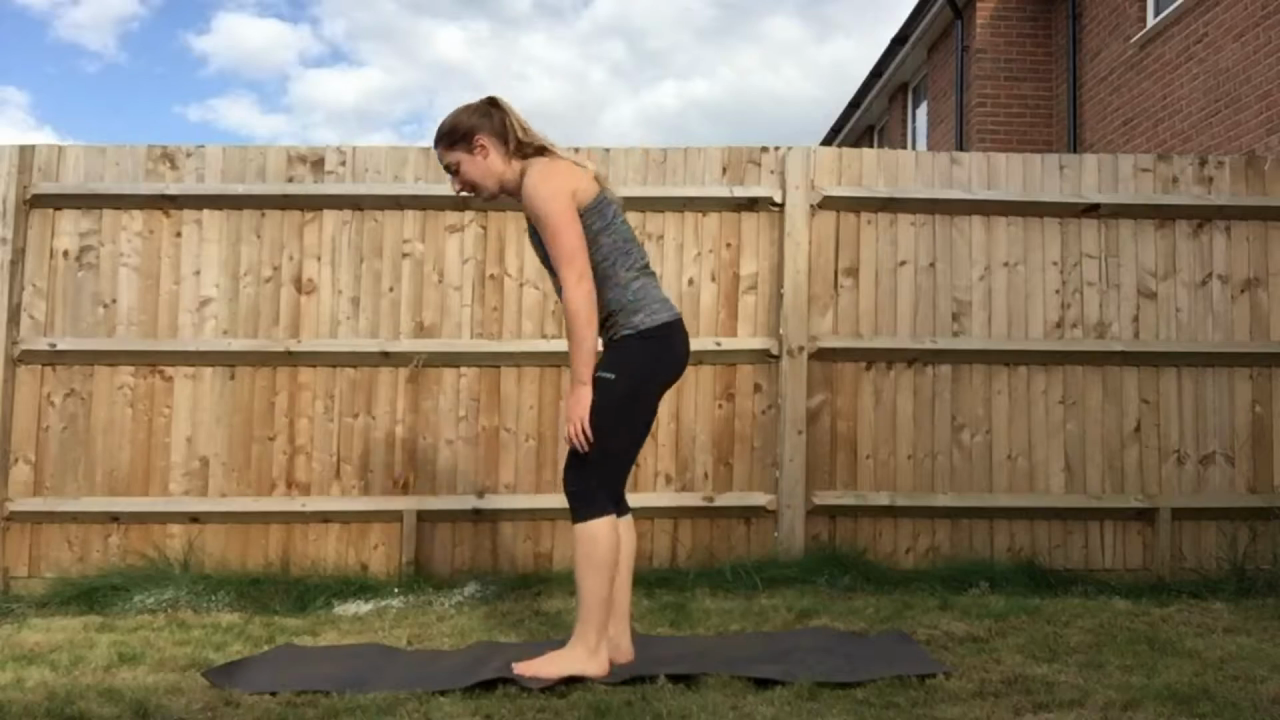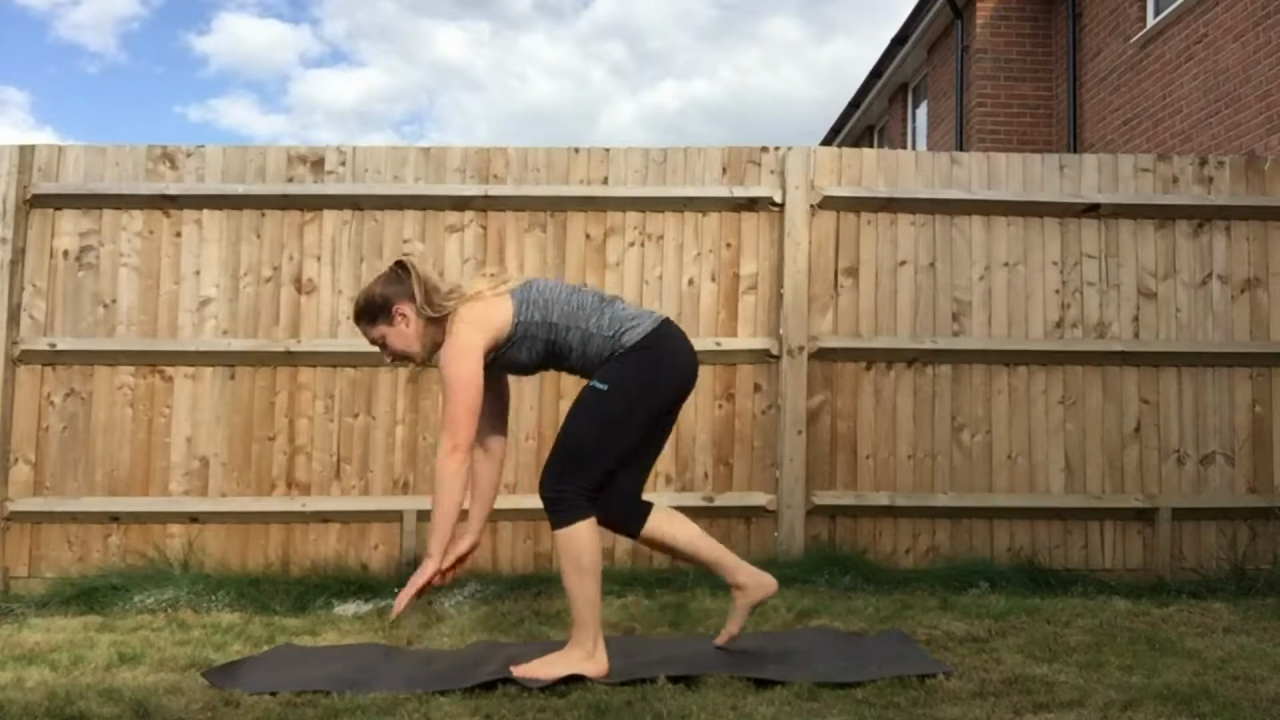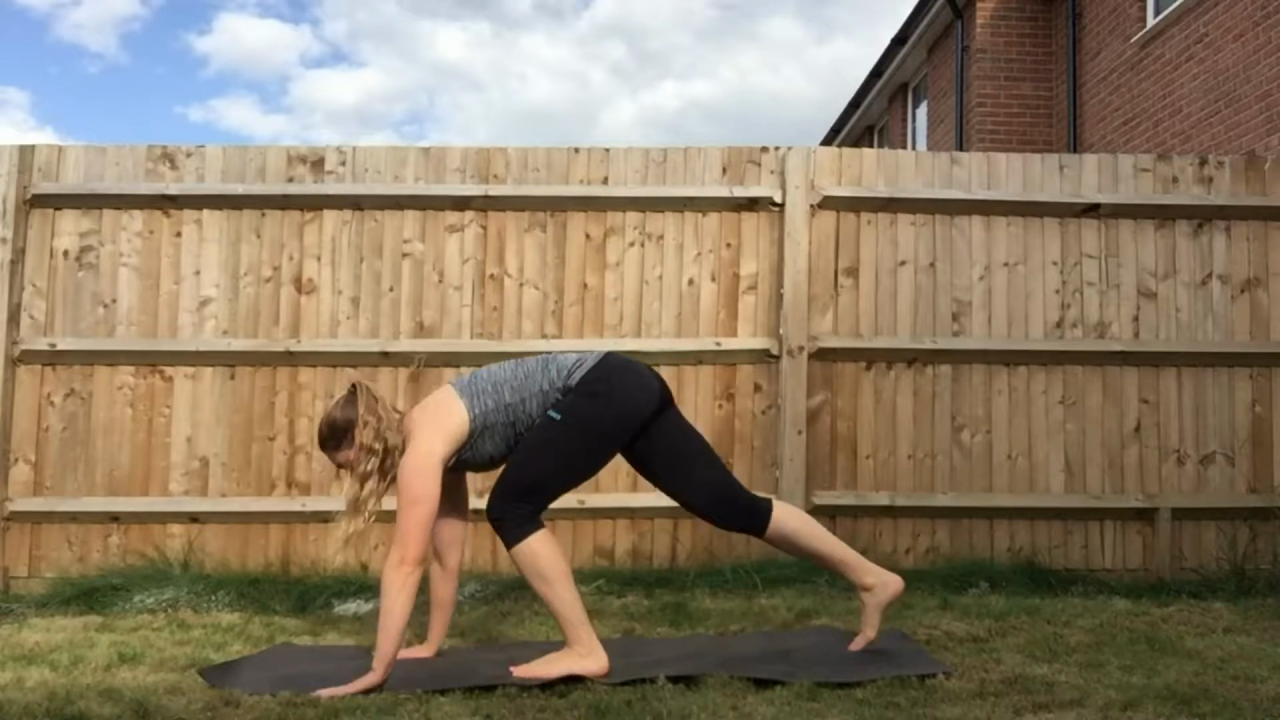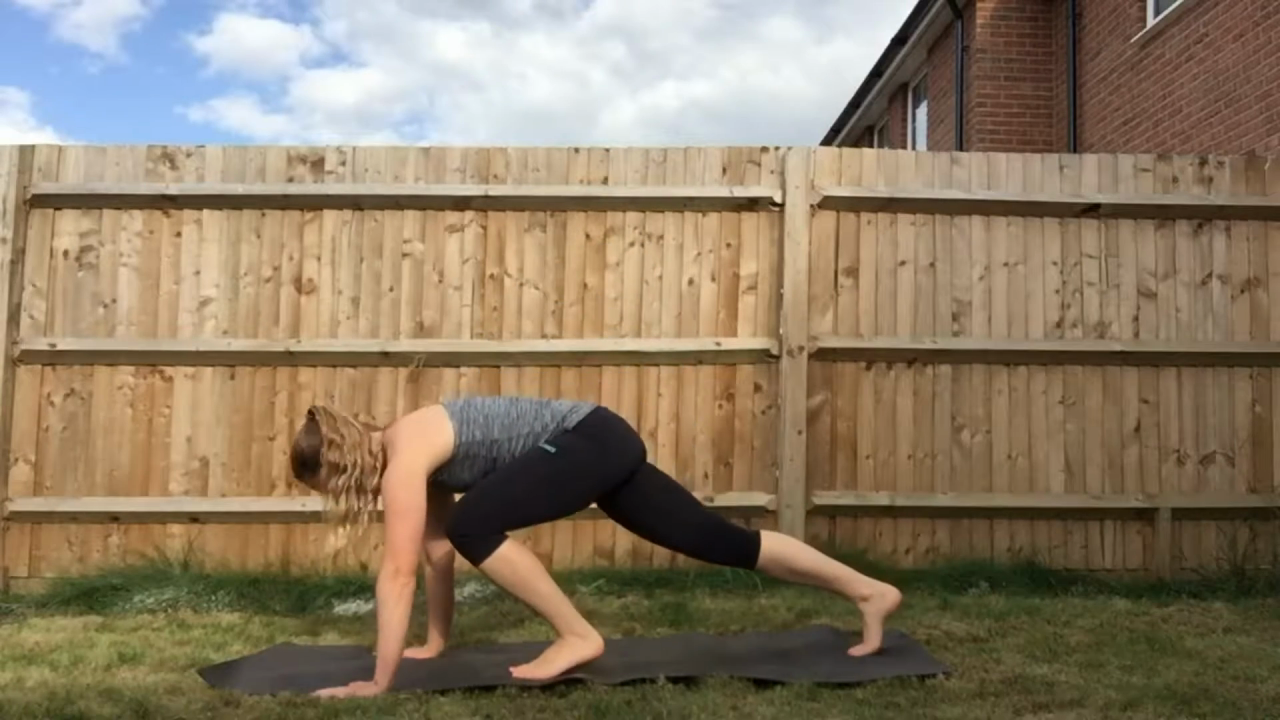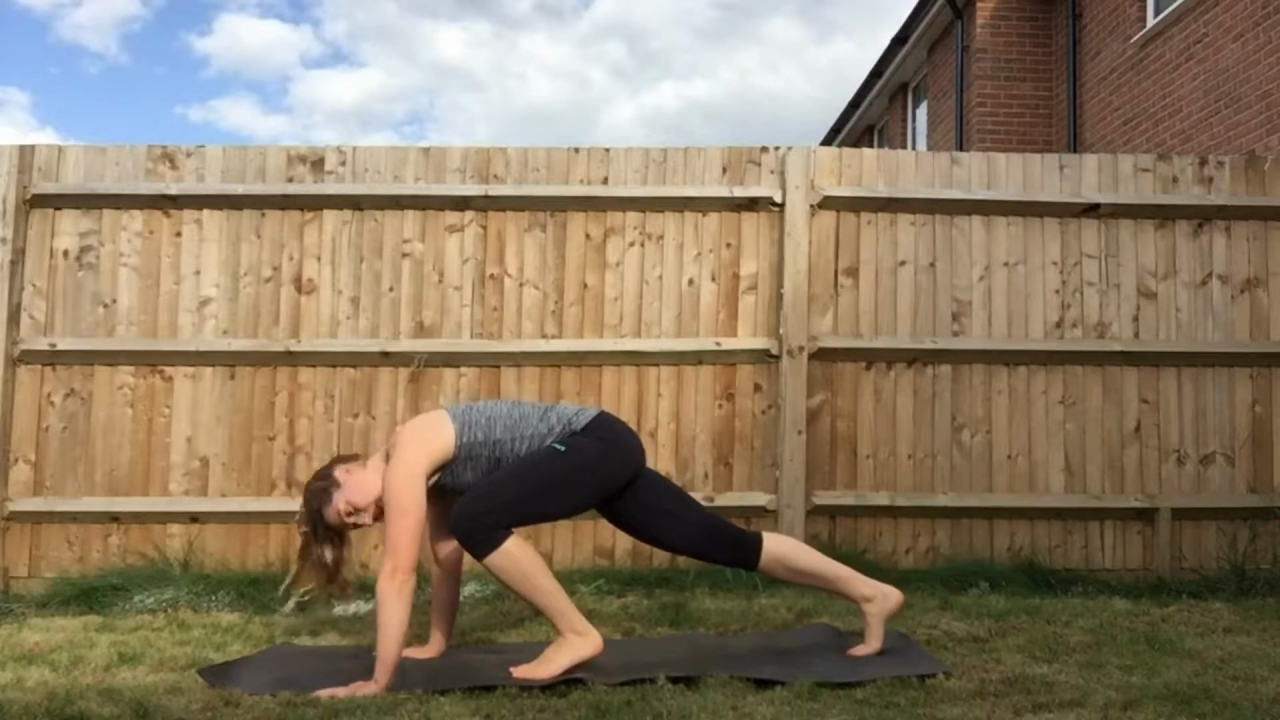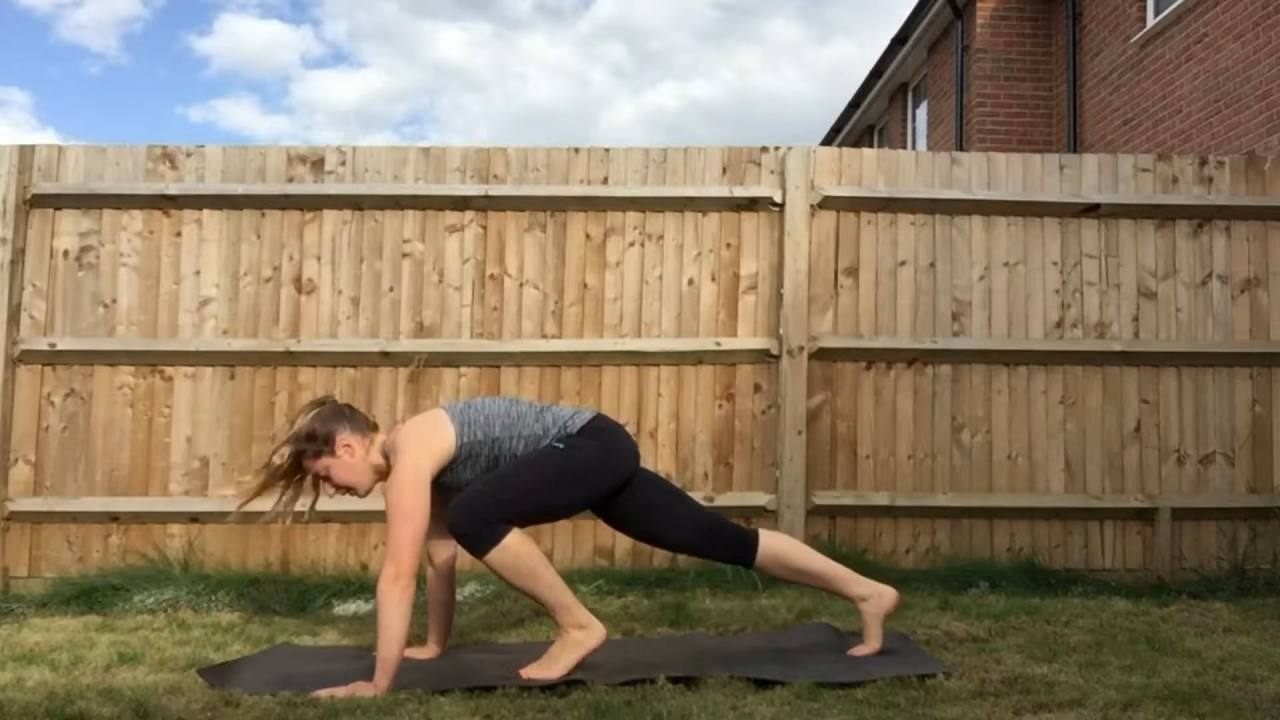
dt=0.4s
person 1, frame 1
left shoulder: (541, 179)
right shoulder: (546, 181)
left elbow: (580, 288)
left wrist: (579, 385)
right wrist: (587, 378)
left hip: (643, 341)
right hip: (648, 340)
left knee: (588, 482)
right knee: (602, 487)
left ankle: (589, 649)
right ankle: (615, 637)
person 1, frame 2
left shoulder: (461, 334)
right shoulder: (479, 316)
left elbow: (455, 450)
right elbow: (490, 440)
left wrist: (434, 553)
right wrist: (469, 532)
left hip: (645, 355)
right hip: (662, 355)
left knee: (565, 487)
right knee: (618, 506)
left ankle: (586, 651)
right ankle: (744, 578)
person 1, frame 3
left shoulder: (421, 443)
right shoulder: (439, 437)
left elbow: (405, 561)
right elbow: (446, 549)
left wrist: (379, 669)
right wrist: (432, 643)
left hip: (601, 392)
right hip: (629, 385)
left knee: (512, 510)
right knee: (729, 504)
left ankle: (584, 651)
right ankle: (871, 578)
person 1, frame 4
left shoulder: (404, 456)
right shoulder: (417, 454)
left elbow: (397, 574)
right elbow: (438, 553)
left wrist: (380, 681)
right wrist: (433, 644)
left hip: (589, 439)
right hip: (604, 442)
left knee: (474, 524)
right knee: (715, 538)
left ankle: (576, 637)
right ankle: (869, 592)
person 1, frame 5
left shoulder: (404, 459)
right shoulder: (428, 472)
left elbow: (397, 574)
right elbow: (446, 554)
left wrist: (379, 680)
right wrist: (434, 644)
left hip: (595, 441)
right hip: (601, 451)
left knee: (479, 519)
right knee: (719, 540)
left ankle: (575, 634)
right ankle: (871, 594)
person 1, frame 6
left shoulder: (407, 455)
right shoulder: (423, 462)
left elbow: (398, 575)
right elbow: (440, 555)
left wrist: (378, 683)
right wrist: (434, 645)
left hip: (593, 444)
right hip: (594, 456)
left knee: (476, 515)
right knee: (718, 537)
left ankle: (578, 626)
right ankle: (867, 593)
